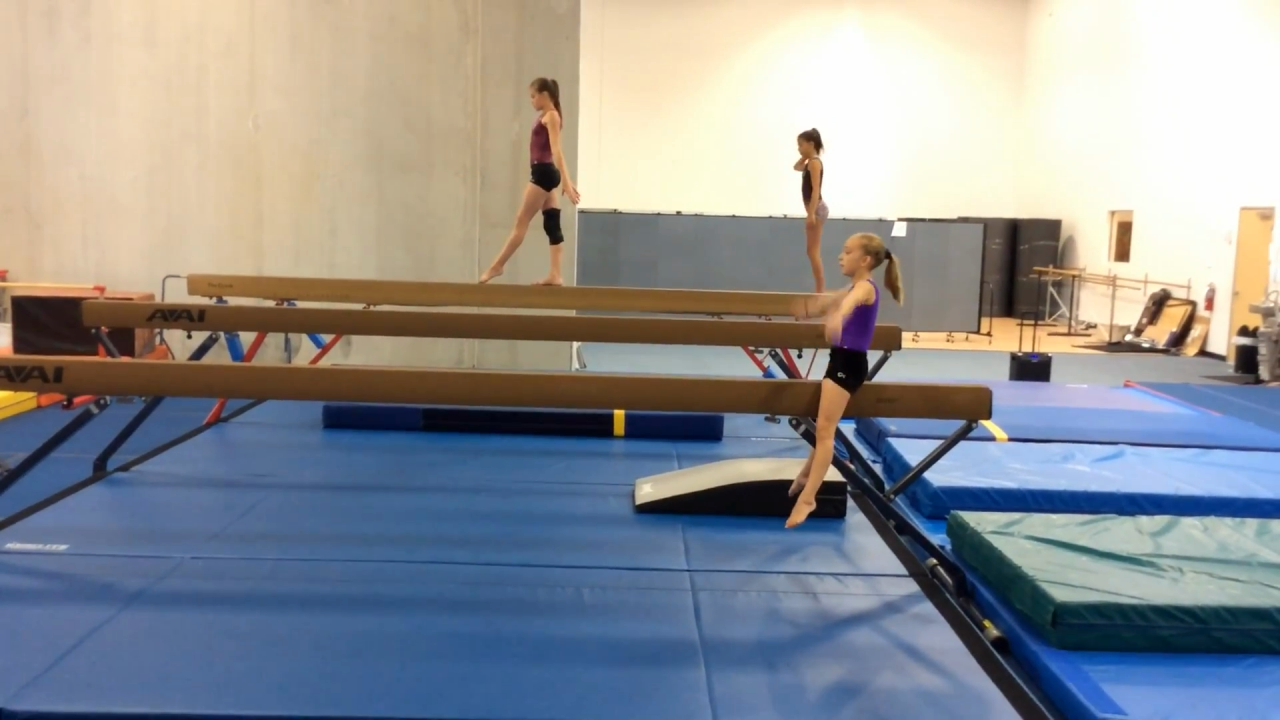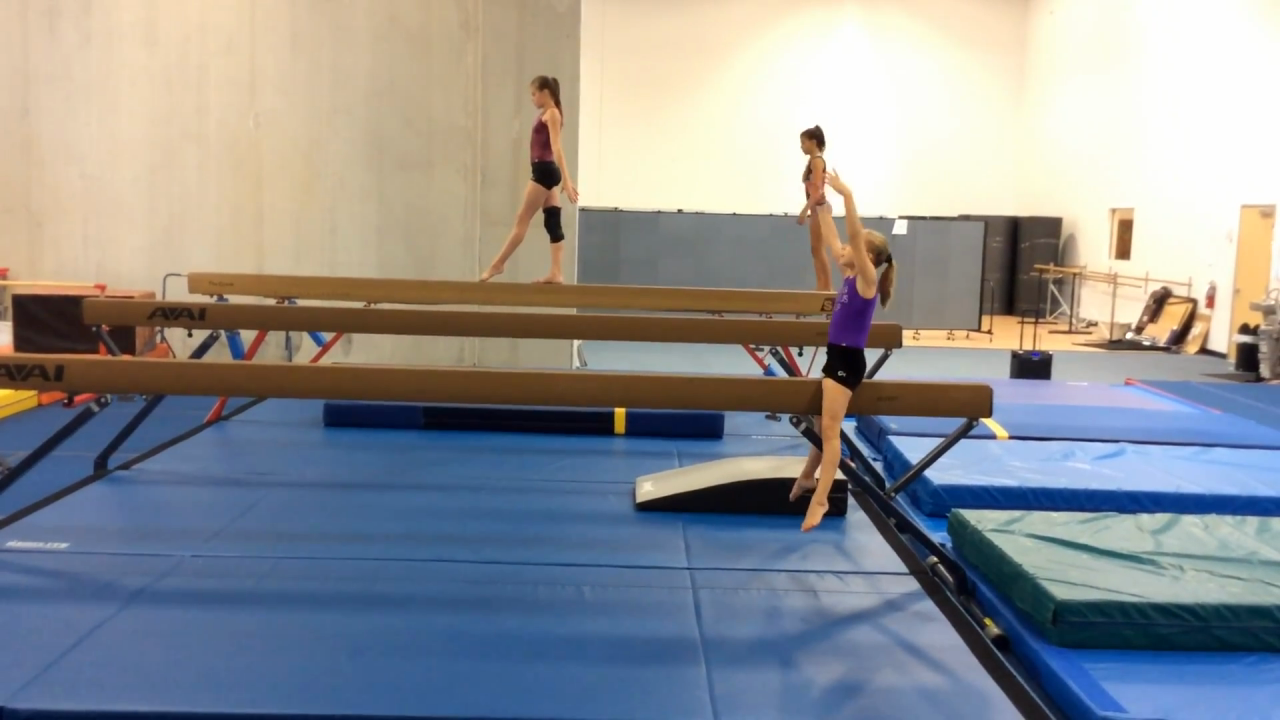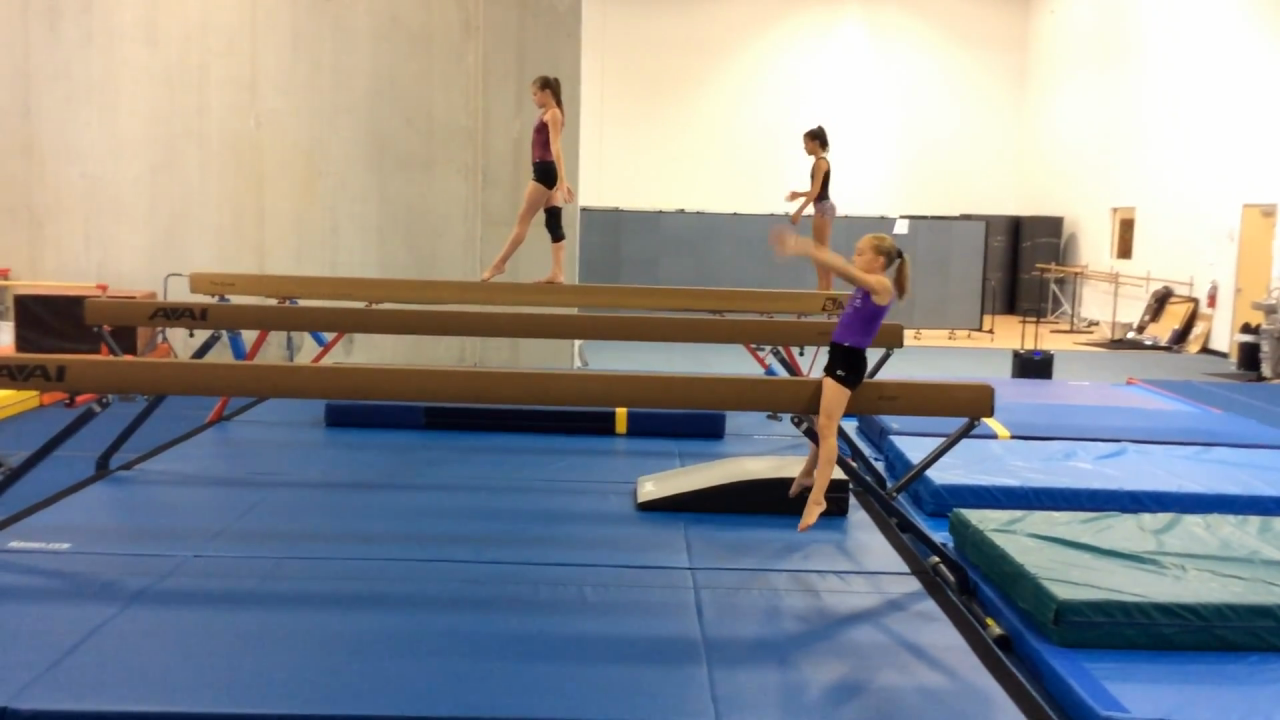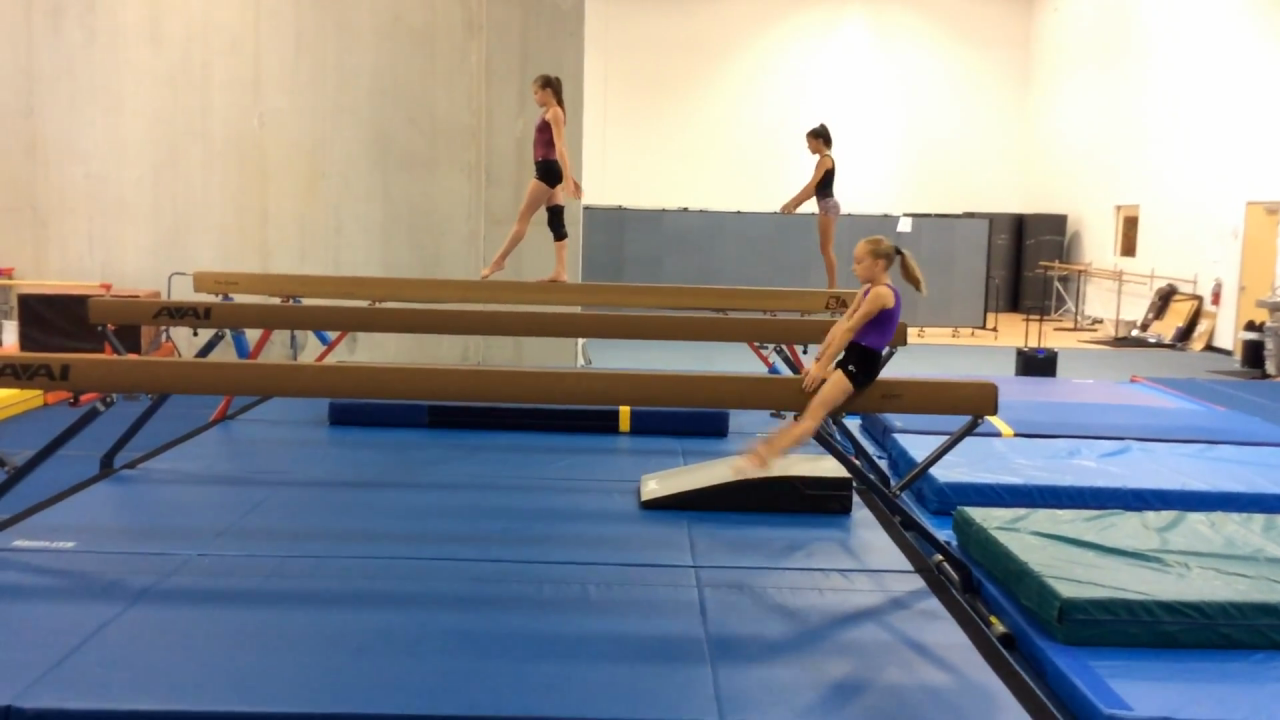
dt=0.3s
person 1, frame 1
left shoulder: (865, 288)
right shoulder: (854, 288)
left elbow: (847, 302)
right elbow: (835, 299)
left wrist: (836, 317)
right wrist: (813, 304)
left hip: (849, 363)
right hip: (840, 361)
left knee: (825, 428)
right knee: (825, 427)
left ankle: (807, 497)
right ankle: (807, 474)
person 1, frame 2
left shoulder: (867, 278)
right shoulder: (851, 275)
left elbow: (858, 237)
right elbow: (833, 241)
left wrist: (848, 195)
left hip: (848, 360)
right hip: (836, 357)
left knee: (830, 428)
right knee: (824, 423)
left ankle: (821, 498)
right ankle: (809, 476)
person 1, frame 3
left shoulder: (881, 284)
right shoulder: (862, 285)
left elbow: (842, 267)
right elbow: (835, 265)
left wrist: (803, 247)
right wrist: (803, 244)
left hip: (850, 361)
right hip: (840, 357)
left knee: (827, 427)
right knee: (824, 424)
left ankle: (817, 498)
right ankle: (807, 474)
person 1, frame 4
left shoulder: (882, 293)
right shoulder: (868, 291)
left elbow: (849, 329)
right elbow: (842, 324)
left wrist: (822, 366)
right wrist: (818, 359)
left hip: (862, 361)
right hip: (854, 357)
left knee: (816, 410)
right knee: (814, 408)
left ankle: (766, 454)
right ankle: (770, 446)
person 2, frame 1
left shoulder: (551, 116)
right shoulder: (545, 117)
left elbow: (556, 150)
left wrist: (565, 182)
right wrist: (566, 181)
left hip: (544, 172)
right hip: (544, 173)
left knee: (521, 221)
right knee: (552, 225)
left ankle: (497, 266)
right ankle: (555, 275)
person 2, frame 2
left shoulder: (552, 114)
right shoulder: (545, 115)
left elbow: (556, 148)
left wrist: (565, 180)
right wrist: (564, 179)
left hip: (544, 171)
right hip: (545, 171)
left knee: (522, 219)
right knee: (552, 223)
left ankle: (498, 264)
right ankle: (556, 273)
person 2, frame 3
left shoulder: (553, 114)
right shoulder: (547, 115)
left elbow: (555, 148)
left wrist: (561, 179)
right wrist: (561, 180)
left hip: (546, 171)
right hip: (546, 172)
left knee: (523, 219)
right knee: (553, 223)
left ankle: (499, 264)
right ankle: (557, 273)
person 2, frame 4
left shoulder: (554, 112)
right shoulder: (549, 113)
left elbow: (560, 146)
right elbow: (559, 147)
left wrist: (568, 177)
right wrist: (568, 177)
left hip: (547, 170)
right hip: (549, 170)
left knee: (523, 217)
right knee: (556, 222)
left ankle: (498, 261)
right ankle: (560, 272)
